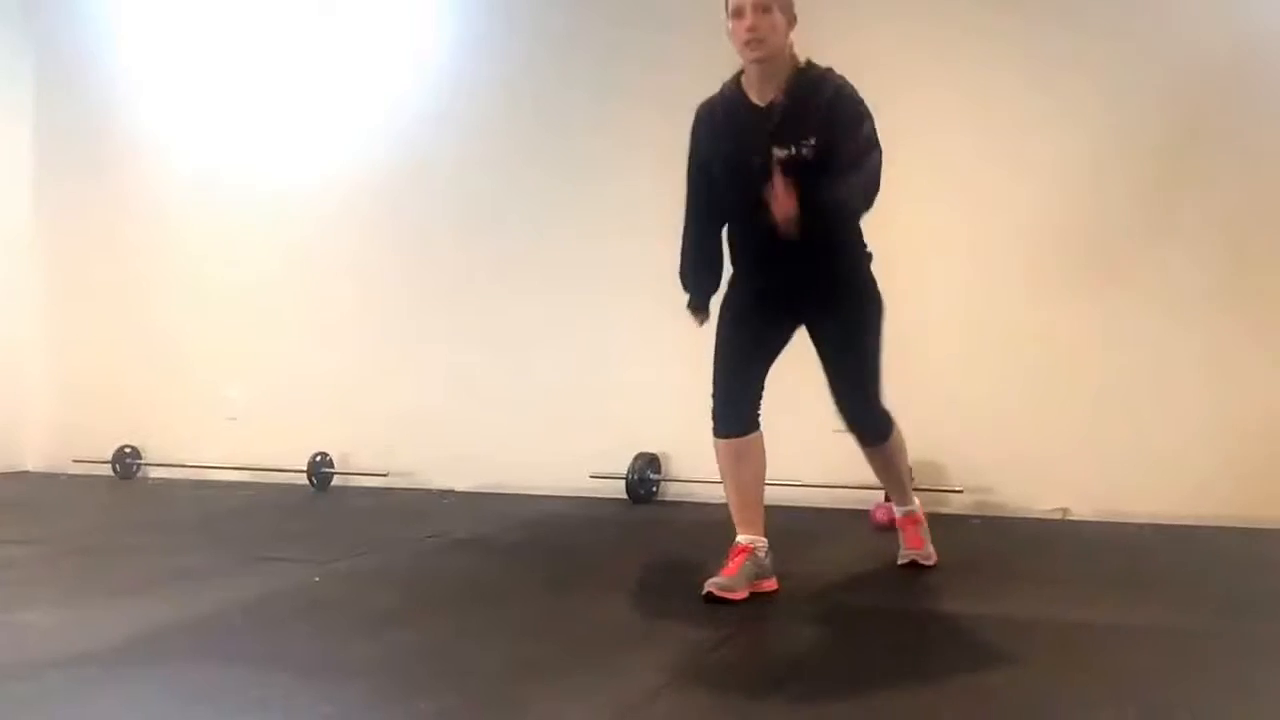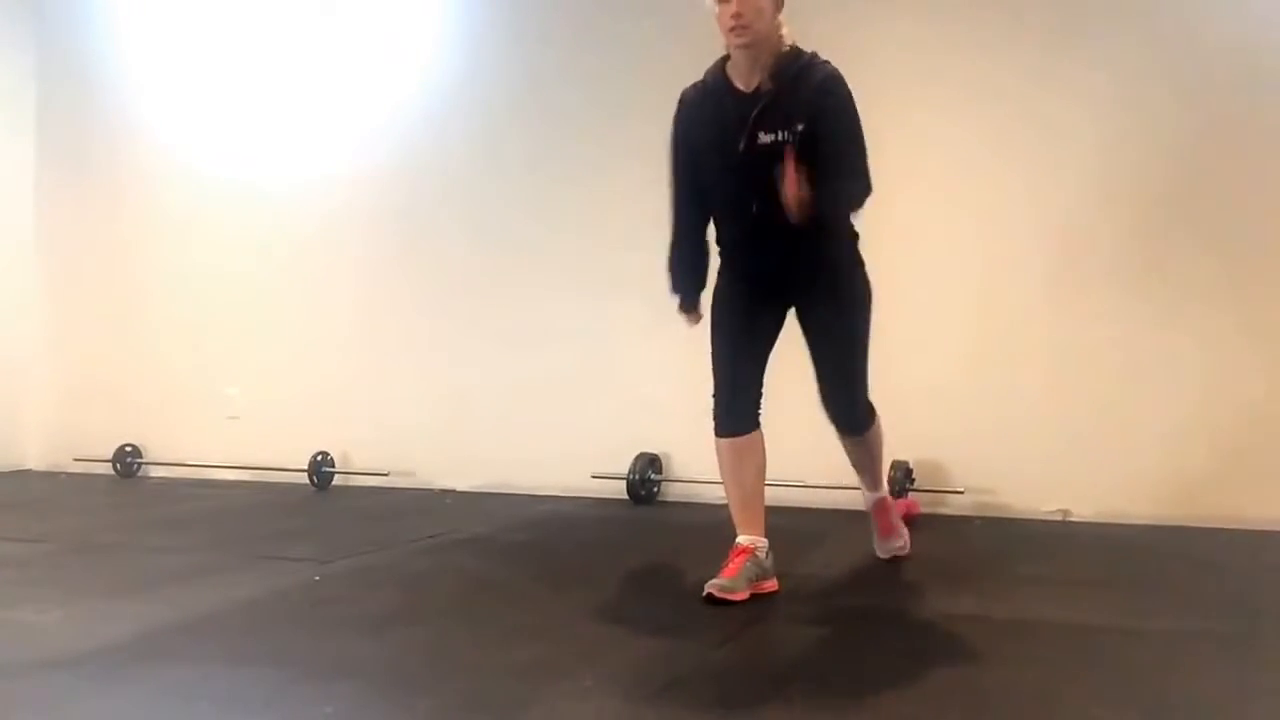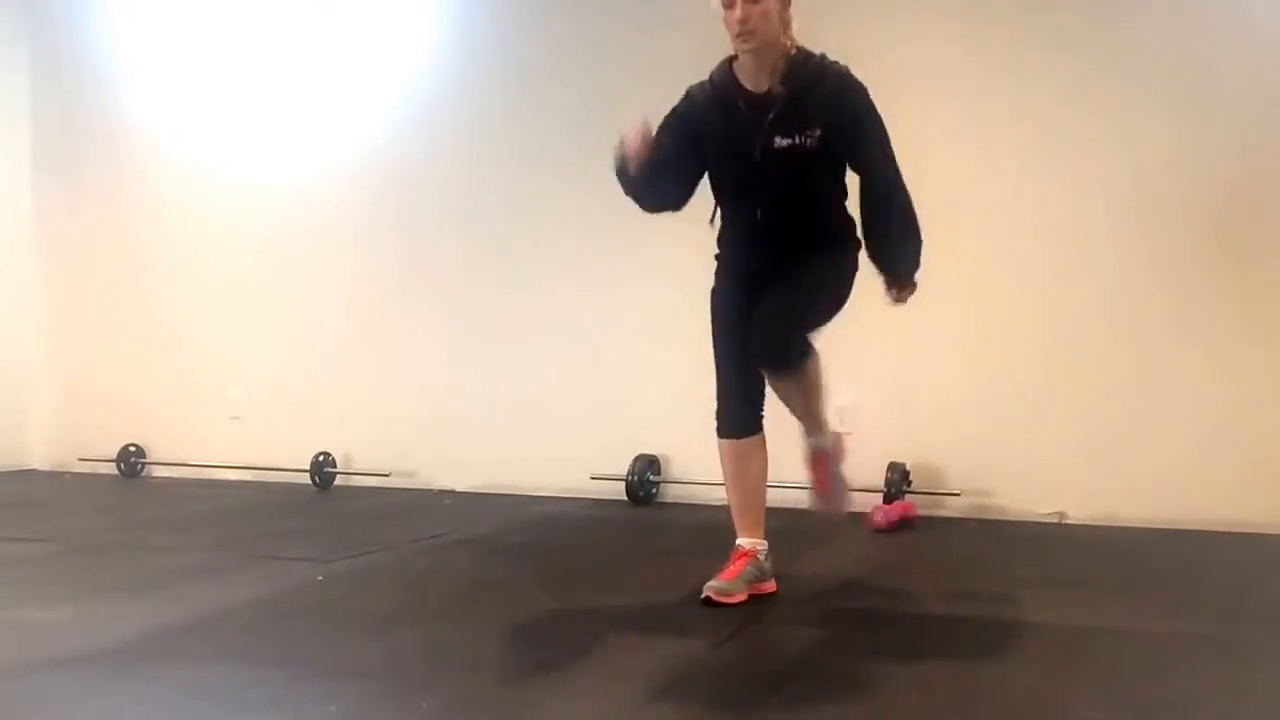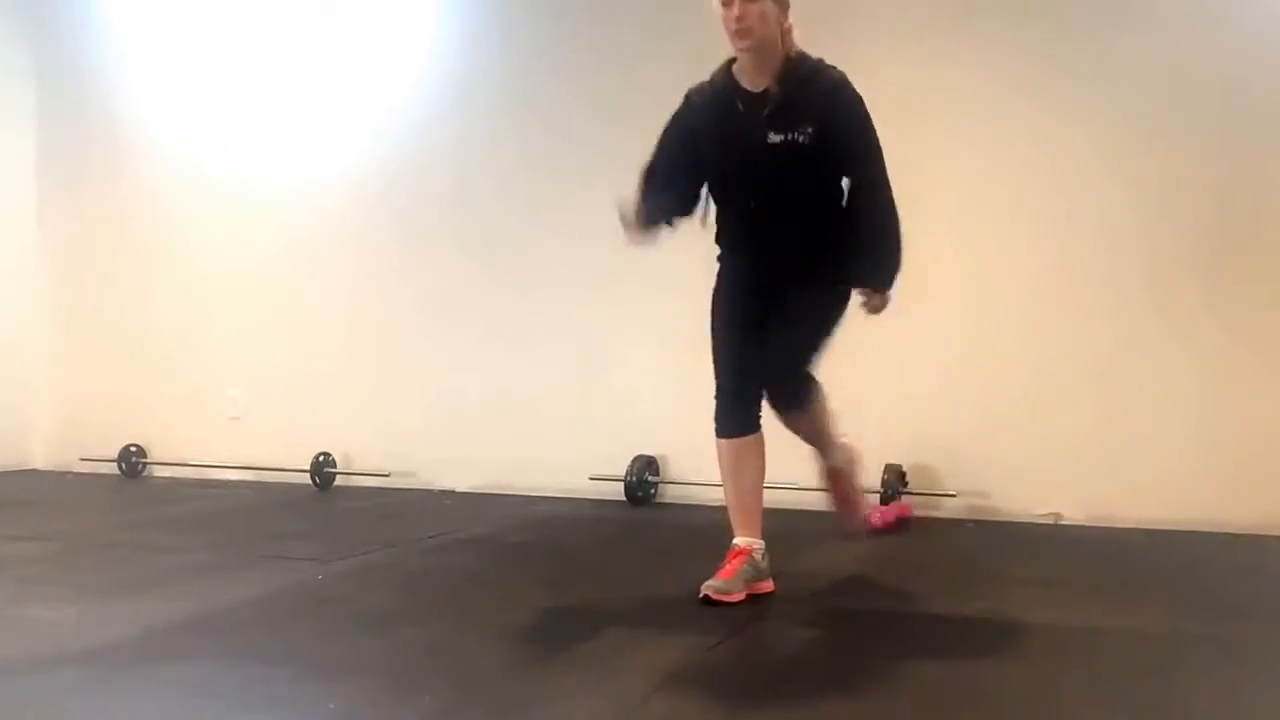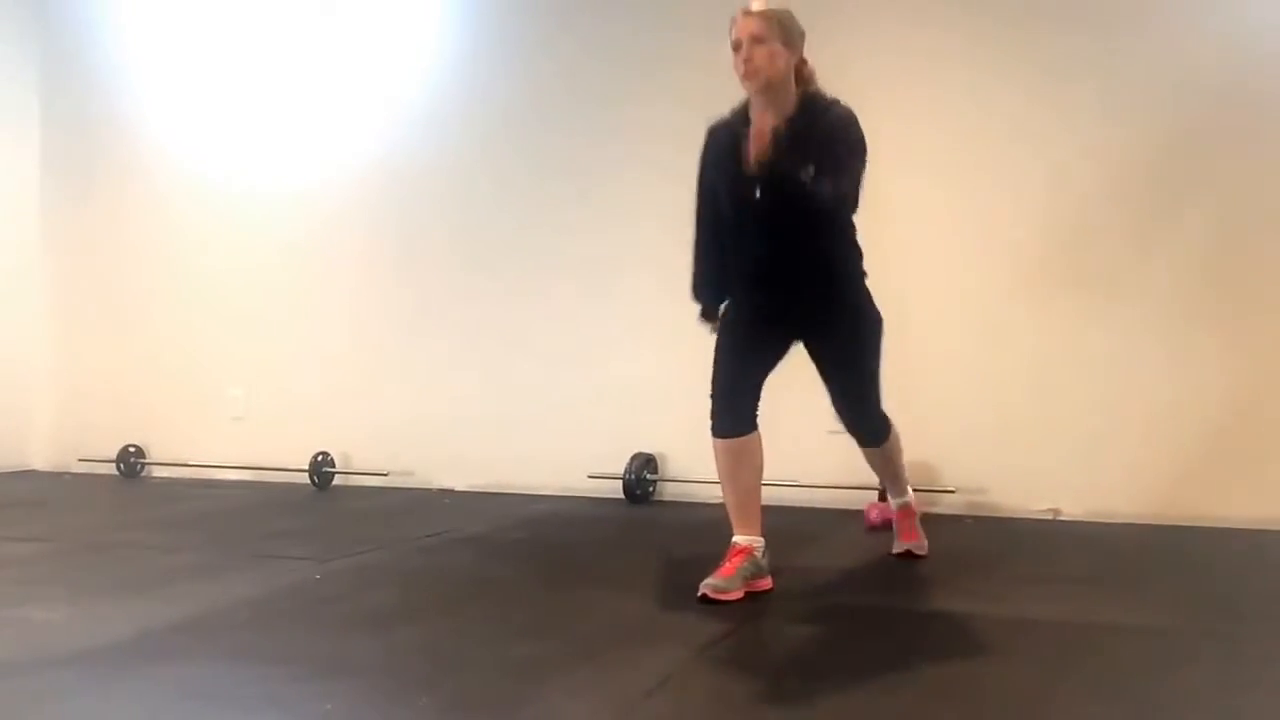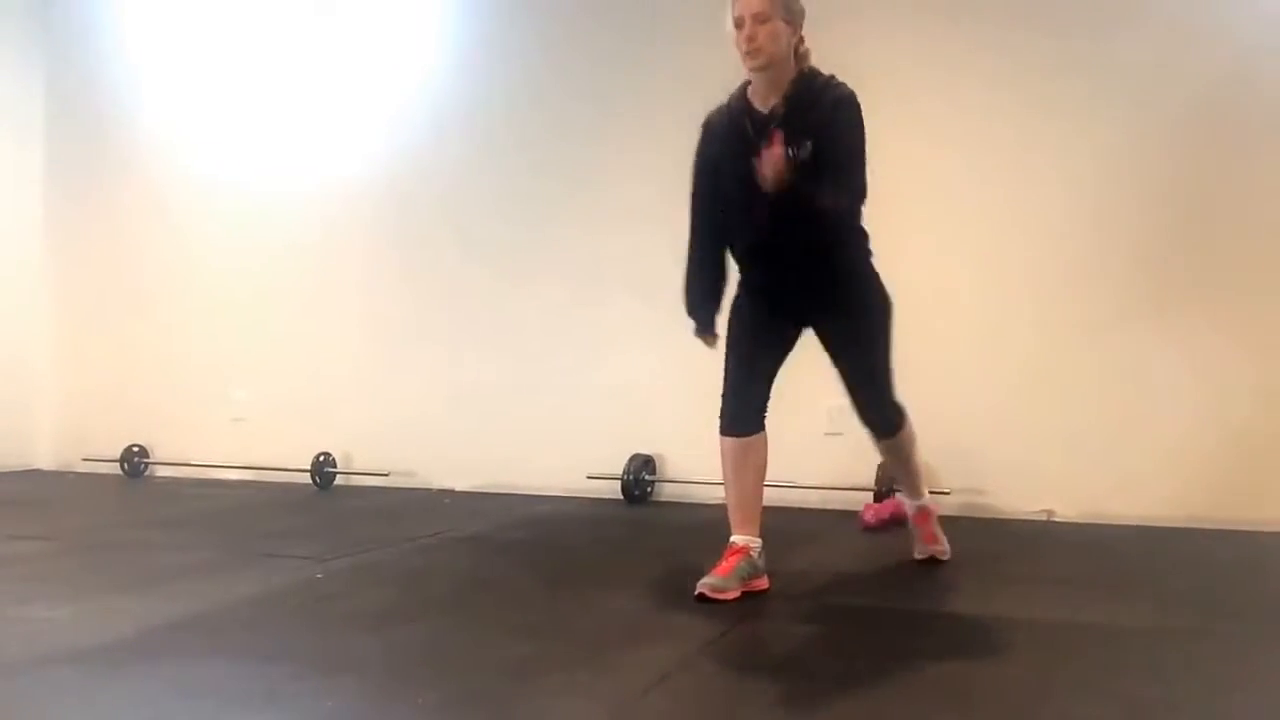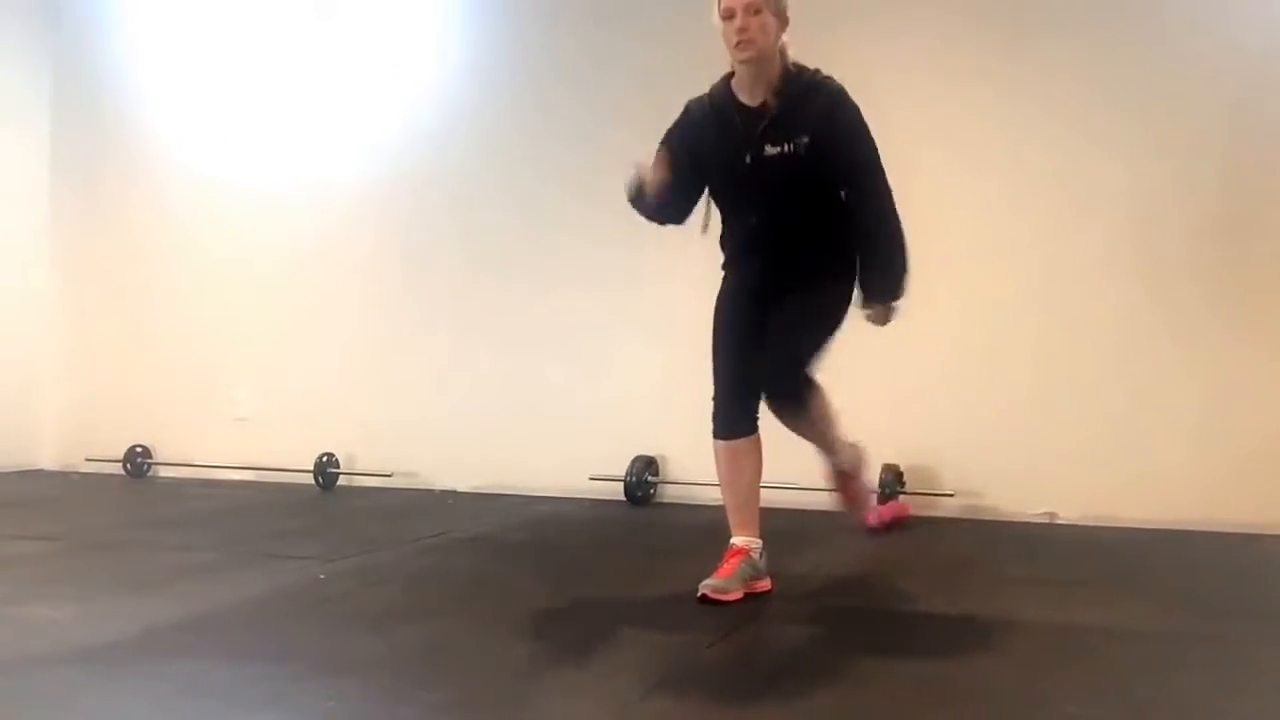
dt=0.7s
person 1, frame 1
left shoulder: (831, 99)
right shoulder: (714, 116)
left elbow: (863, 182)
right elbow: (704, 210)
left wrist: (807, 207)
right wrist: (698, 286)
left hip: (833, 281)
right hip: (756, 285)
left knee: (861, 412)
right knee: (731, 404)
left ankle: (906, 518)
right ankle: (751, 552)
person 1, frame 2
left shoulder: (818, 85)
right shoulder: (699, 103)
left elbow: (853, 180)
right elbow: (690, 201)
left wrist: (812, 198)
right wrist: (687, 284)
left hip: (825, 267)
right hip: (746, 273)
left knee: (845, 402)
right knee: (733, 401)
left ankle: (878, 500)
right ankle: (751, 551)
person 1, frame 3
left shoulder: (831, 89)
right shoulder: (704, 104)
left elbow: (881, 180)
right elbow: (665, 188)
left wrist: (899, 260)
right wrist: (635, 164)
left hip: (821, 260)
right hip: (742, 269)
left knee: (778, 334)
right knee: (737, 403)
left ankle: (821, 442)
right ankle: (752, 555)
person 1, frame 4
left shoulder: (824, 91)
right shoulder: (703, 106)
left elbow: (870, 184)
right elbow: (672, 184)
left wrist: (877, 271)
right wrist: (645, 211)
left hip: (819, 270)
right hip: (743, 270)
left knee: (779, 373)
right knee: (734, 403)
left ankle: (836, 460)
right ankle: (748, 555)
person 1, frame 5
left shoulder: (834, 126)
right shoulder: (723, 137)
left elbow: (833, 206)
right elbow: (713, 222)
left wrist: (773, 164)
right wrist: (710, 295)
left hip: (833, 296)
right hip: (756, 298)
left knee: (862, 416)
right knee: (730, 402)
left ankle: (902, 510)
right ankle: (748, 553)
person 1, frame 6
left shoulder: (833, 105)
right shoulder: (723, 125)
left elbow: (846, 196)
right elbow: (708, 218)
left wrist: (789, 182)
right wrist: (702, 304)
left hip: (841, 283)
right hip: (764, 287)
left knee: (876, 406)
right knee: (740, 401)
left ankle: (919, 508)
right ankle: (745, 552)
person 1, frame 7
left shoulder: (821, 100)
right shoulder: (704, 116)
left elbow: (870, 194)
right elbow: (667, 205)
left wrist: (882, 282)
right wrist: (649, 187)
left hip: (819, 275)
right hip: (749, 276)
left knee: (778, 374)
right knee: (731, 404)
left ankle: (840, 456)
right ankle: (746, 556)
